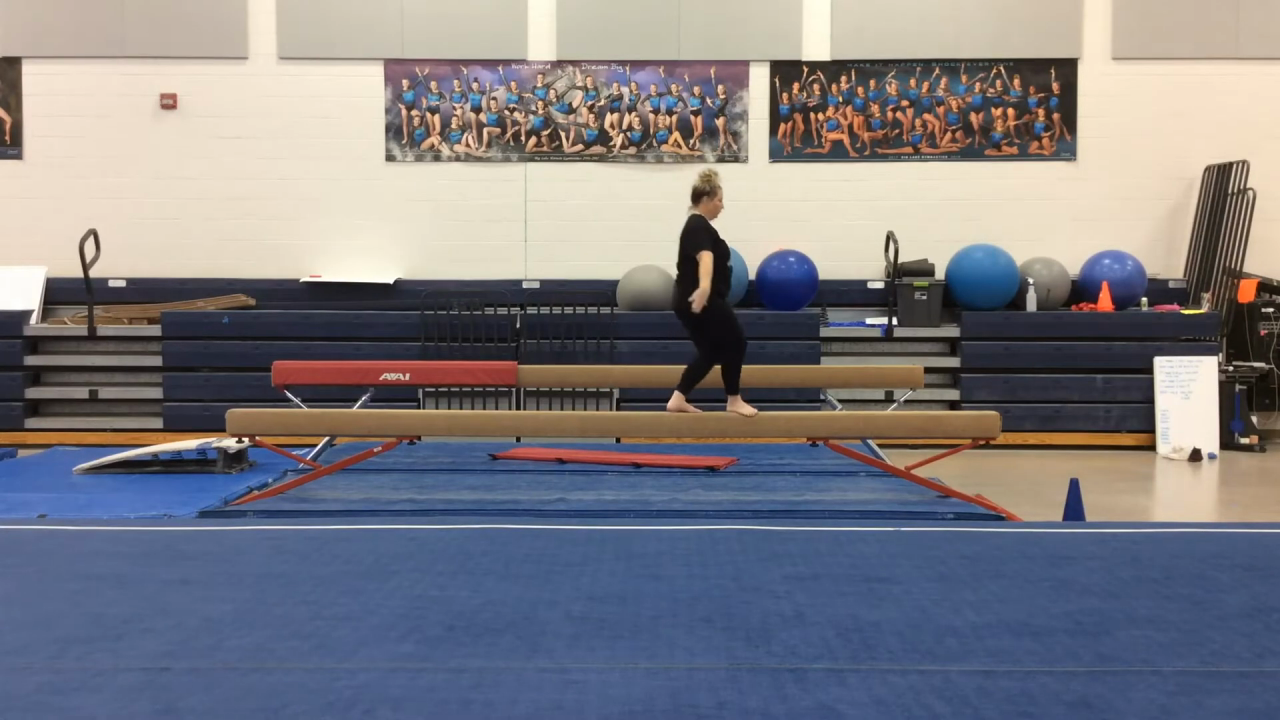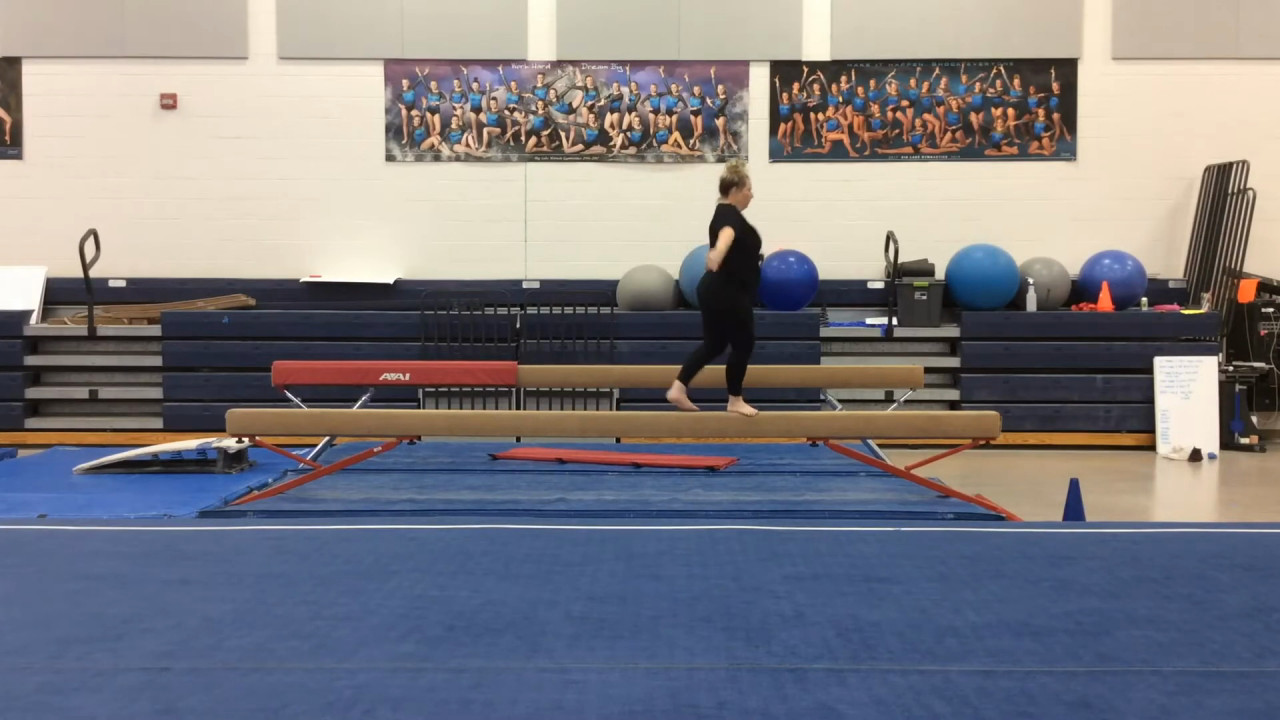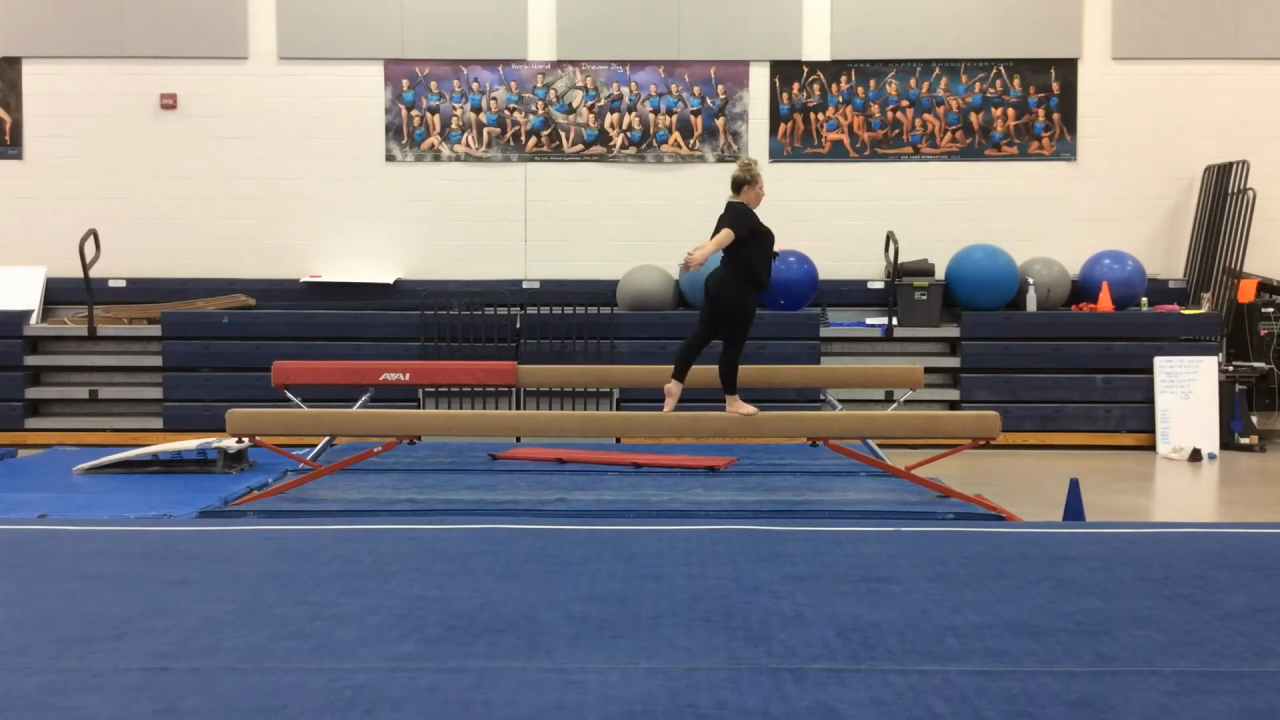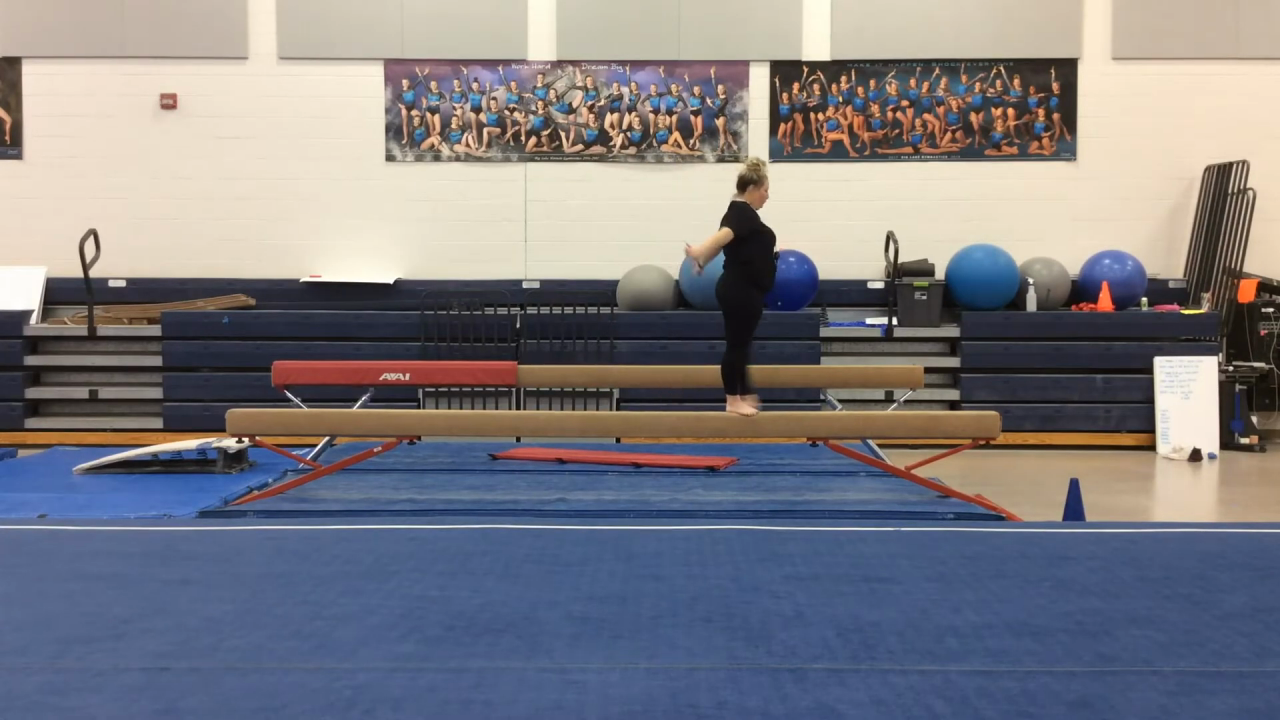
dt=0.5s
person 1, frame 1
left shoulder: (697, 226)
right shoulder: (699, 227)
right elbow: (705, 258)
right wrist: (705, 287)
left hip: (692, 301)
right hip: (702, 301)
left knee: (710, 353)
right knee: (735, 343)
left ankle: (678, 399)
right ankle: (734, 401)
person 1, frame 2
left shoulder: (725, 215)
right shoulder: (729, 215)
right elbow: (726, 235)
right wrist: (718, 254)
left hip: (717, 291)
right hip: (727, 294)
left knee: (713, 345)
right knee: (743, 346)
left ankle: (678, 389)
right ankle: (735, 401)
person 1, frame 3
left shoulder: (734, 213)
right shoulder: (741, 215)
left elbow: (719, 237)
right elbow: (724, 236)
left wrist: (699, 256)
right wrist: (701, 255)
left hip: (722, 285)
right hip: (737, 291)
left knee: (702, 333)
right knee: (733, 345)
left ankle: (675, 383)
right ankle: (732, 401)
person 1, frame 4
left shoulder: (741, 214)
right shoulder: (744, 215)
left elbow: (726, 237)
right elbow: (725, 233)
left wrist: (704, 258)
right wrist: (701, 250)
left hip: (739, 291)
right hip: (740, 292)
left knee: (738, 343)
right knee: (737, 345)
left ankle: (744, 394)
right ankle: (734, 399)
